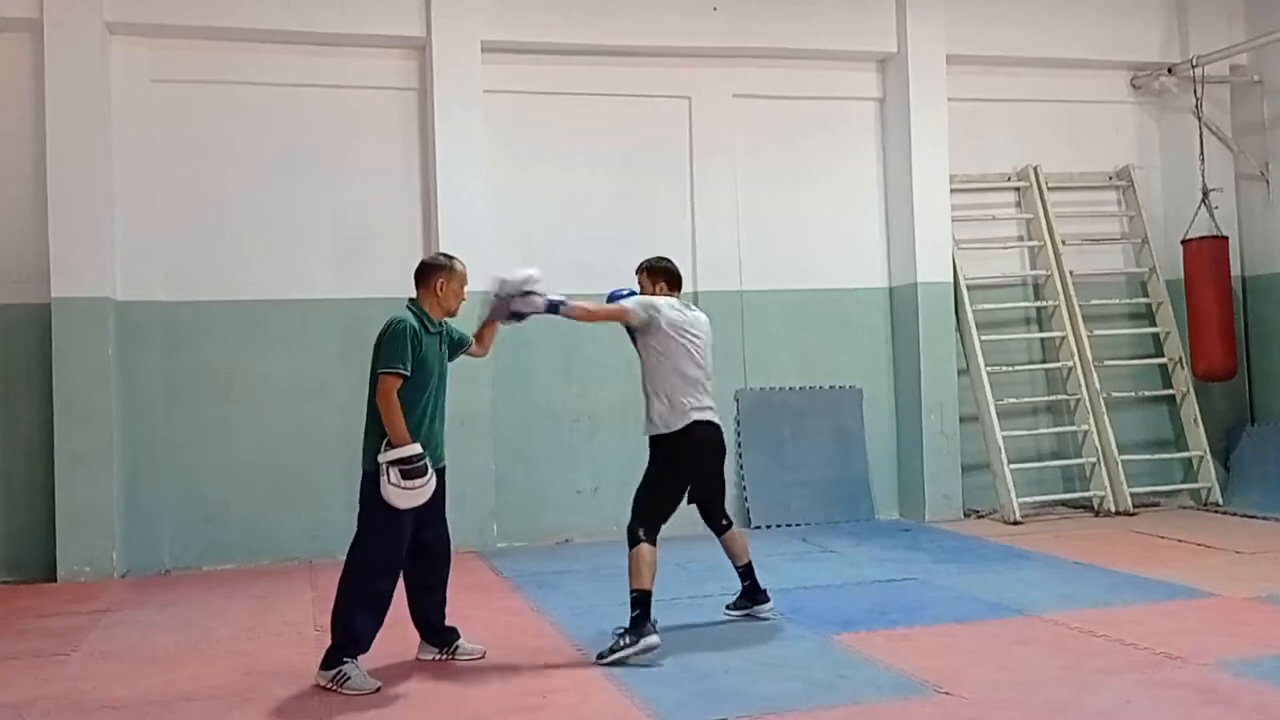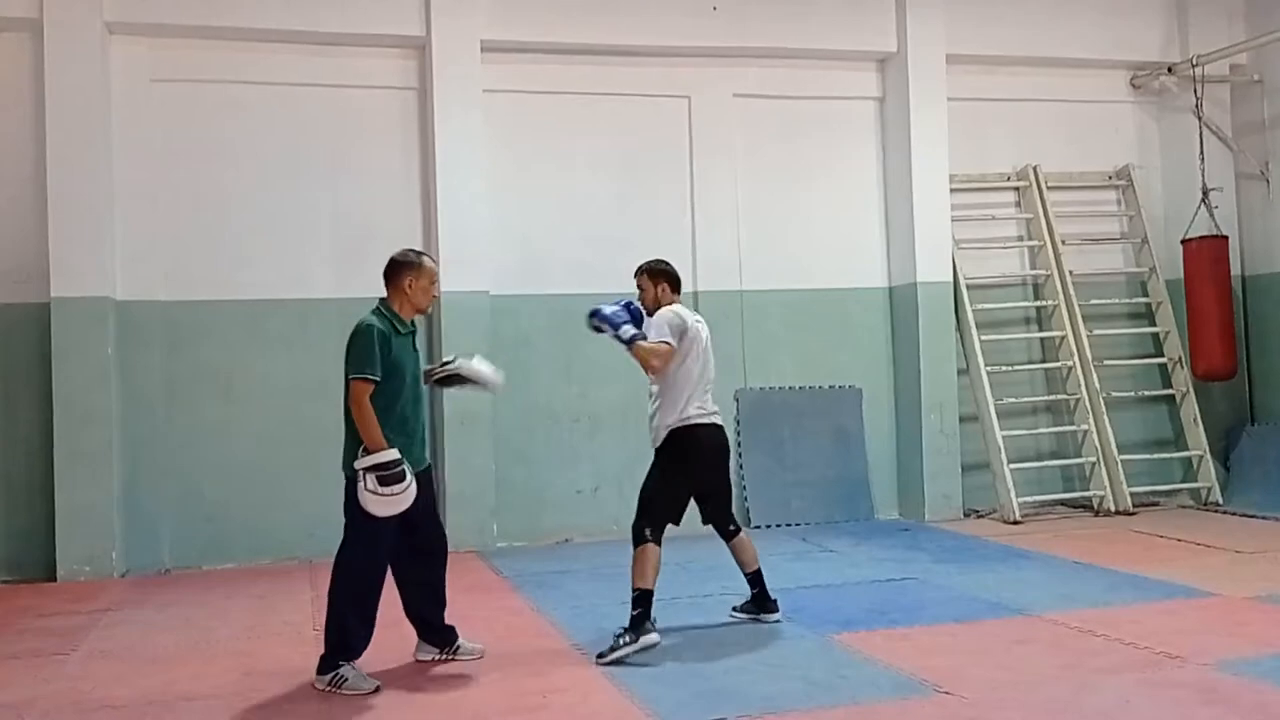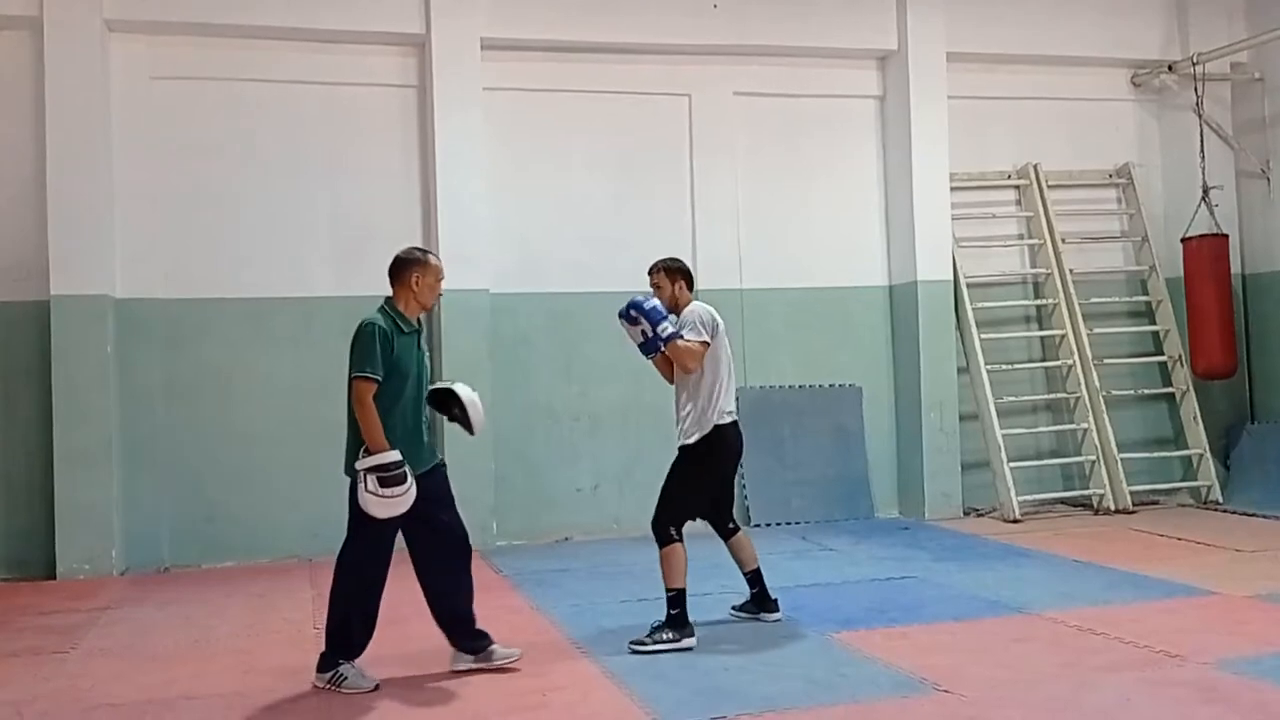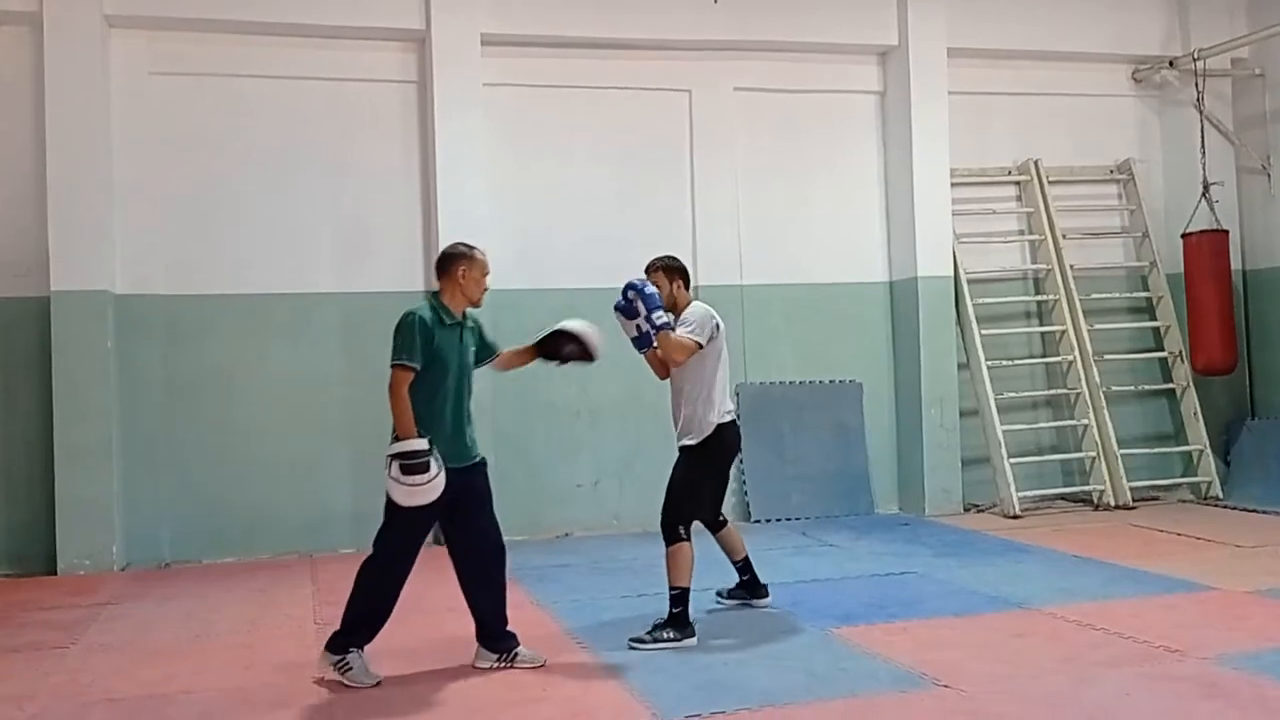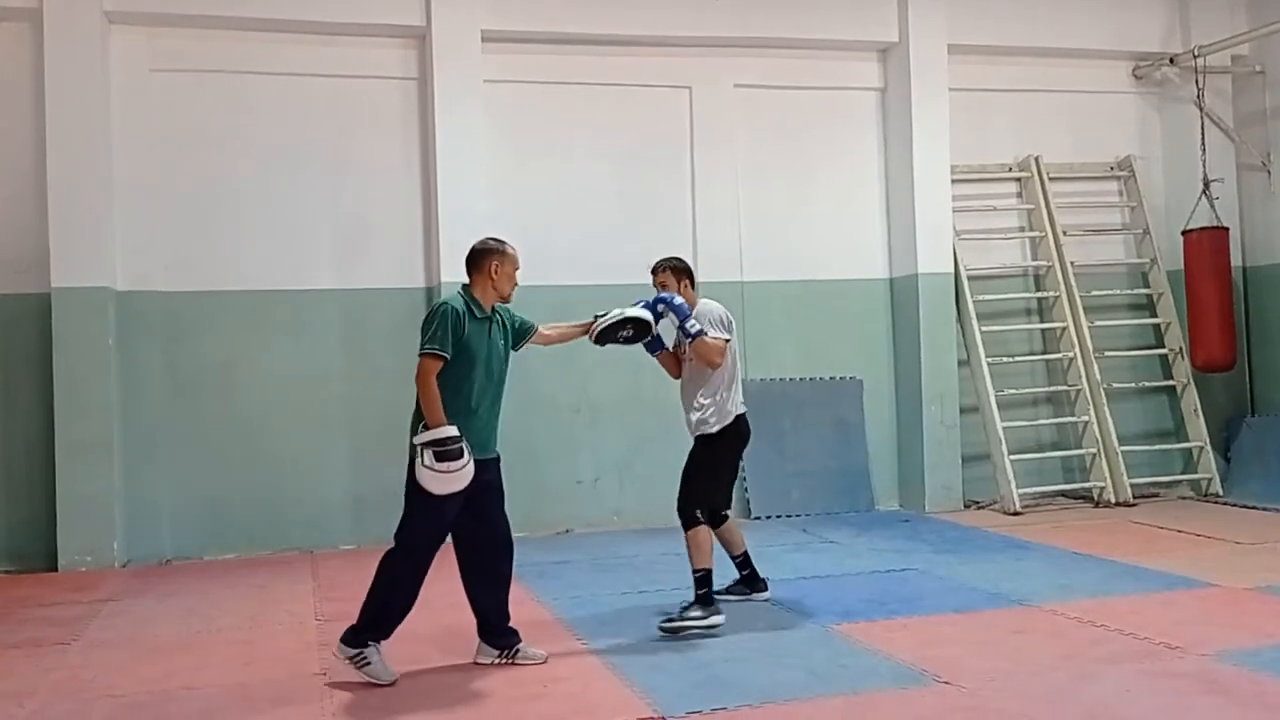
dt=0.3s
person 1, frame 1
left shoulder: (440, 331)
right shoulder: (404, 327)
left elbow: (479, 347)
right elbow: (386, 393)
left wrist: (499, 314)
right wrist: (406, 453)
left hip: (427, 464)
left knee: (431, 553)
right knee: (376, 560)
left ankle: (436, 638)
right ankle: (338, 661)
person 1, frame 2
left shoulder: (408, 329)
right shoulder: (372, 330)
right elbow: (359, 398)
left wrist: (437, 375)
right wrist: (383, 458)
left hip: (414, 466)
left knee: (426, 552)
right knee: (363, 564)
left ankle: (434, 637)
right ankle: (335, 664)
person 1, frame 3
left shoulder: (415, 330)
right shoulder: (375, 330)
right elbow: (362, 398)
right wrist: (383, 460)
left hip: (425, 467)
left knee: (450, 552)
right knee: (364, 566)
left ankle: (470, 646)
right ankle: (335, 663)
person 1, frame 4
left shoulder: (469, 326)
right shoulder: (419, 321)
left elbow: (500, 359)
right elbow: (399, 387)
left wrist: (543, 348)
left hip: (466, 462)
left knee: (485, 552)
right knee: (392, 557)
left ankle: (496, 645)
right ankle: (344, 648)
person 1, frame 5
left shoulder: (502, 320)
right shoulder: (449, 311)
left elbow: (543, 335)
right elbow: (426, 375)
left wrist: (592, 326)
left hip: (482, 456)
left knee: (492, 548)
right knee: (414, 548)
left ankle: (497, 640)
right ankle: (361, 640)
person 2, frame 1
left shoulder: (656, 309)
right shoulder: (700, 319)
left elbow: (597, 312)
left wrist: (548, 303)
right wrist: (636, 328)
left hip: (678, 438)
right hip: (710, 433)
left knee: (642, 527)
right knee: (716, 517)
left ankle: (641, 626)
right ankle: (754, 594)
person 2, frame 2
left shoulder: (671, 315)
right shoulder: (694, 321)
left elbow: (654, 362)
left wrist: (622, 328)
right wrist: (635, 326)
left hip: (683, 439)
right hip: (712, 436)
left knee: (646, 528)
right knee: (724, 522)
left ankle: (640, 623)
right ankle: (763, 600)
person 2, frame 3
left shoulder: (698, 314)
right shoulder: (688, 320)
left elbow: (689, 361)
right elbow: (672, 373)
left wrist: (661, 322)
right wrist: (644, 336)
left hip: (709, 437)
right hip: (719, 436)
left knee: (666, 523)
right knee: (723, 521)
left ankle: (677, 623)
right ankle: (763, 599)
person 2, frame 4
left shoulder: (699, 314)
right shoulder: (682, 320)
left elbow: (676, 355)
right elbow: (664, 369)
left wrist: (654, 312)
right wrist: (637, 328)
left hip: (711, 435)
right hip: (710, 435)
left knee: (674, 521)
right knee: (709, 515)
left ankle: (679, 622)
right ankle: (752, 585)
person 2, frame 5
left shoulder: (710, 312)
right shoulder: (689, 321)
left elbow: (716, 357)
right elbow: (677, 371)
left wrist: (685, 320)
right wrist: (651, 337)
left hip: (724, 426)
right hip: (712, 429)
left knee: (691, 506)
right knee: (713, 509)
left ankle: (703, 601)
right ankle: (751, 579)
